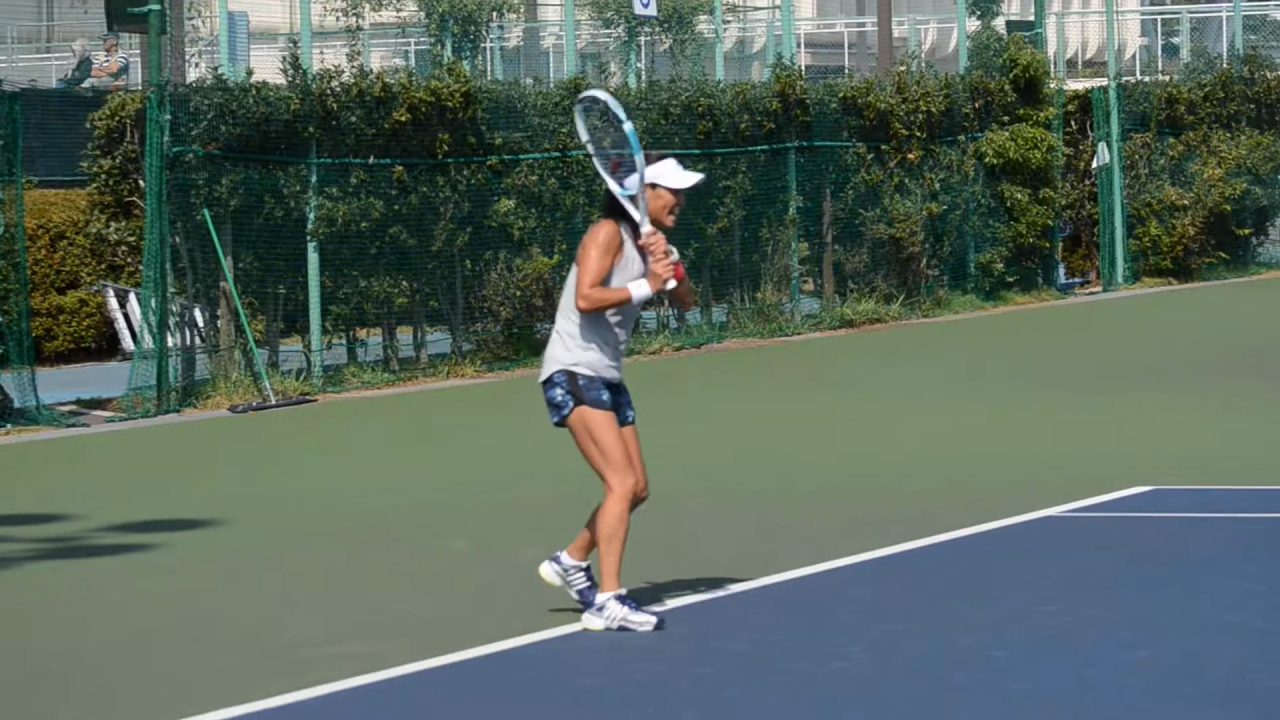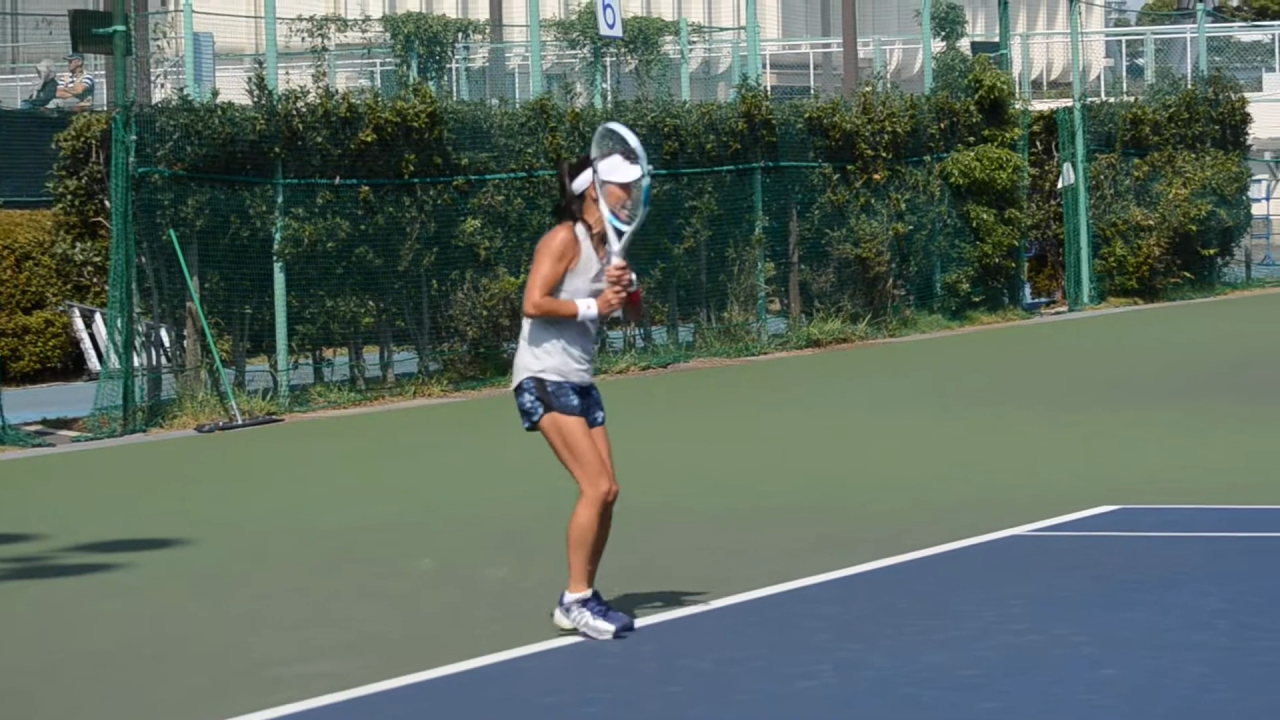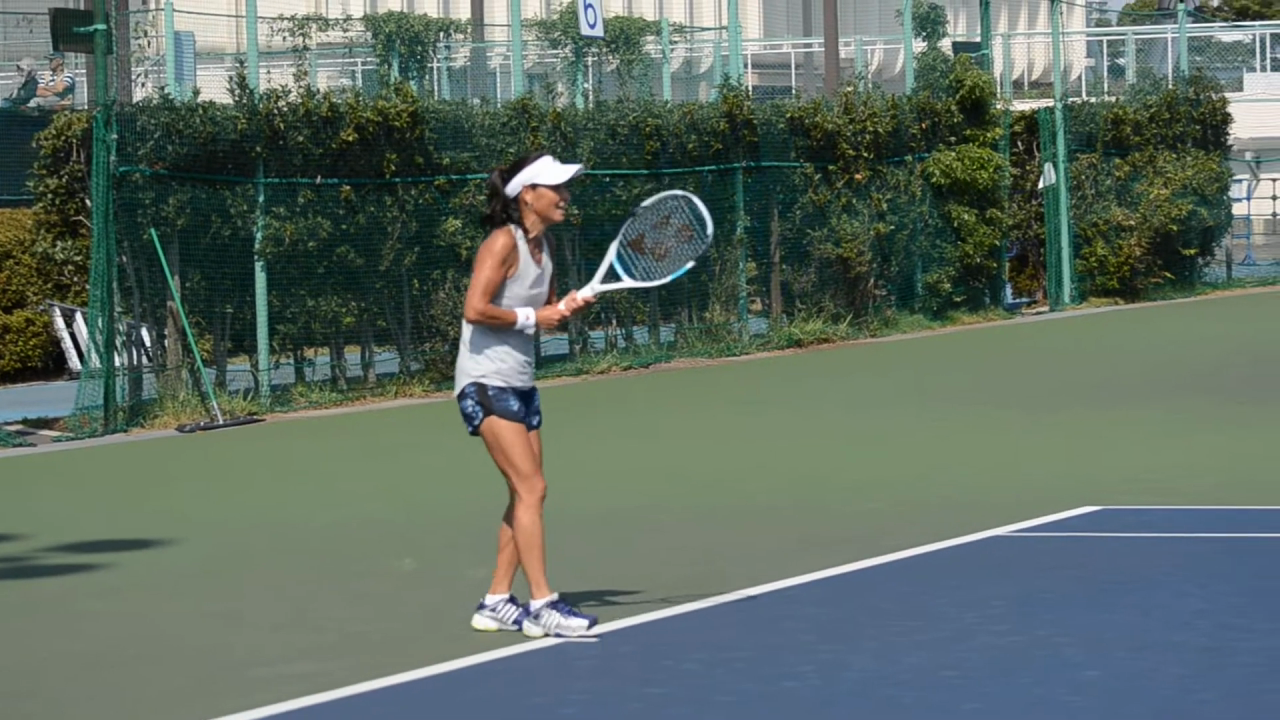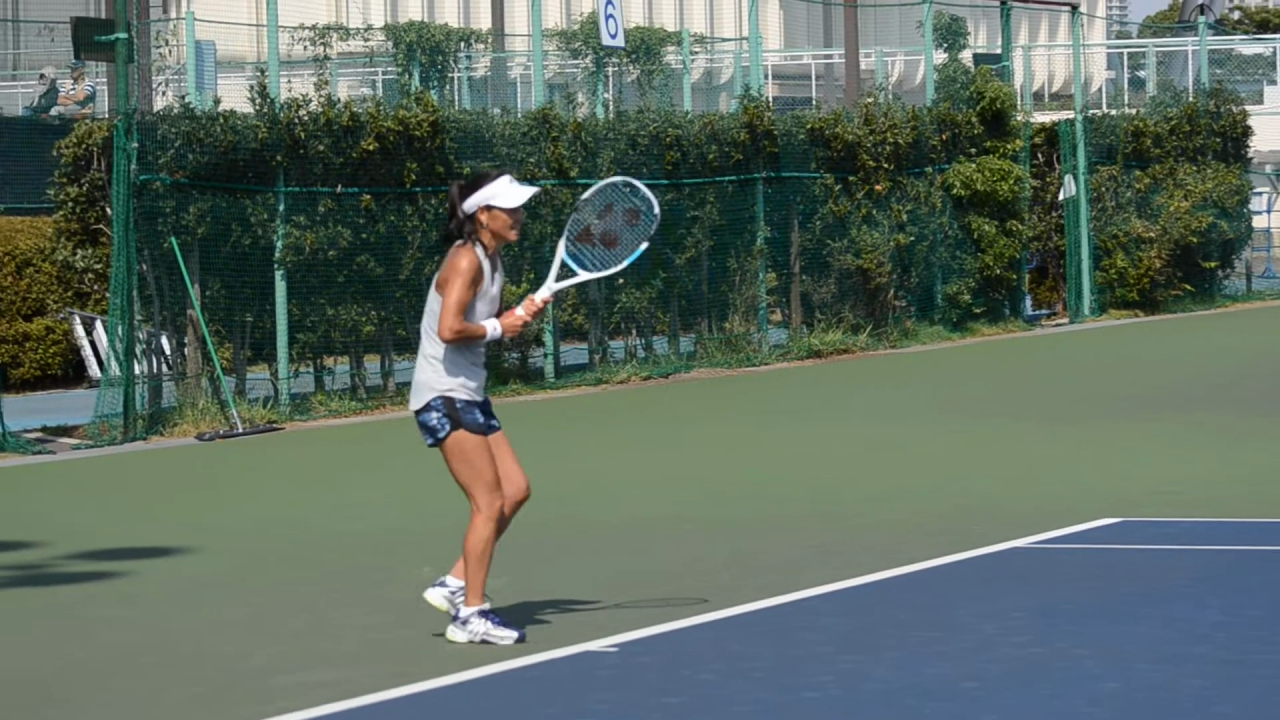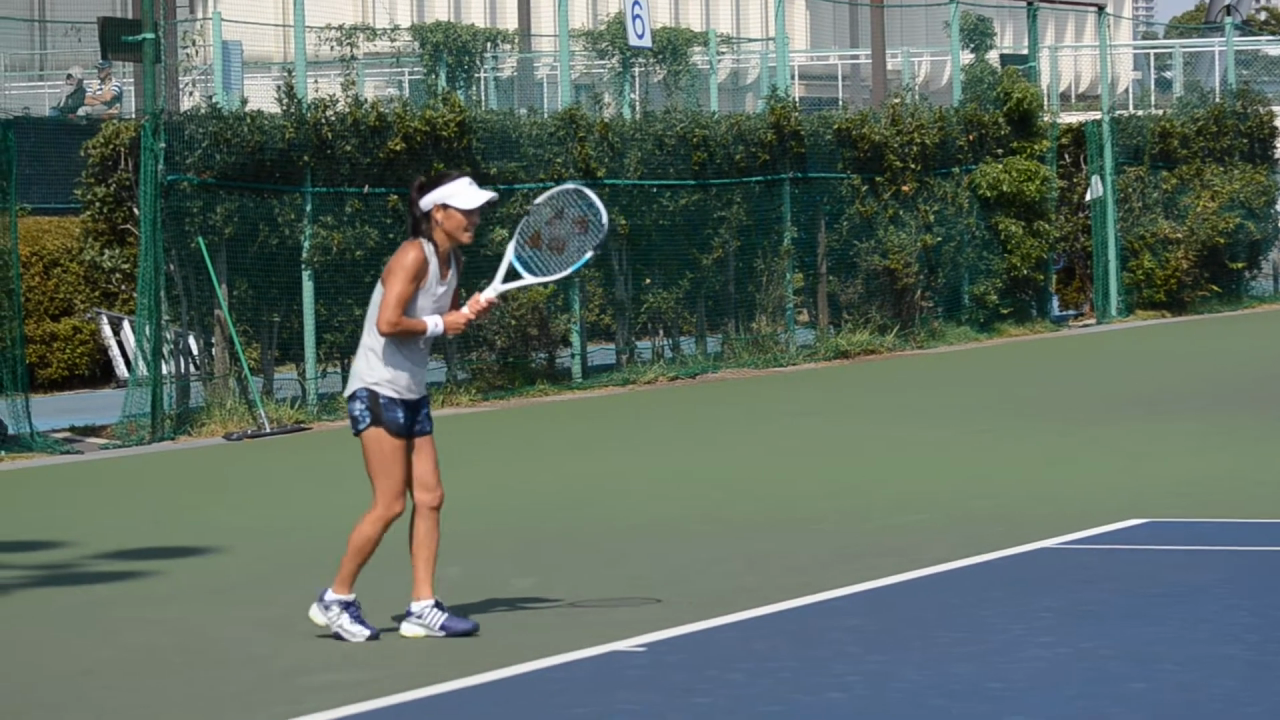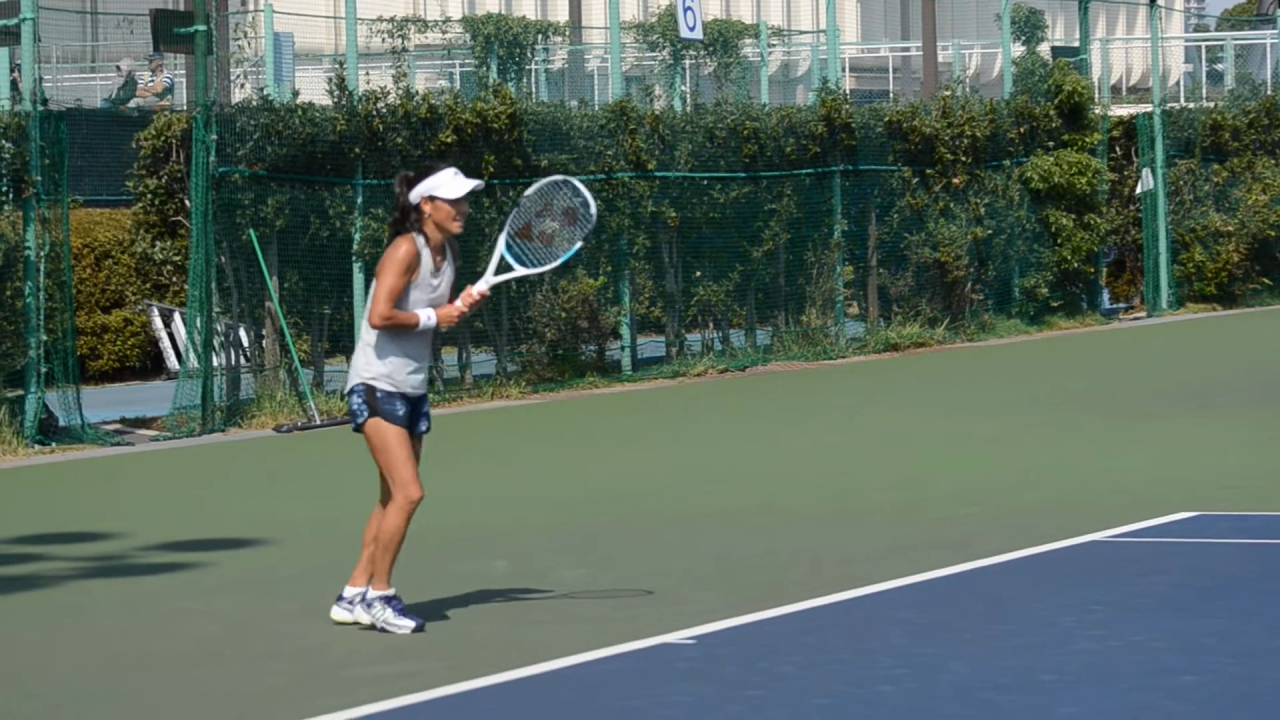
dt=0.4s
person 1, frame 1
left shoulder: (652, 243)
right shoulder: (607, 232)
left elbow: (686, 296)
right elbow: (585, 299)
left wrist: (667, 260)
right wrist: (644, 287)
left hip: (605, 377)
right hip: (573, 374)
left knee: (635, 490)
right knee: (623, 484)
left ankle: (571, 562)
right ankle: (607, 602)
person 1, frame 2
left shoulder: (606, 242)
right shoulder: (563, 237)
left elbow: (634, 312)
right elbow: (533, 304)
left wrist: (625, 285)
right wrist: (595, 306)
left hip: (579, 380)
right hip: (544, 379)
left knee: (607, 492)
right knee: (596, 487)
left ankle: (584, 596)
right ankle: (576, 597)
person 1, frame 3
left shoulder: (543, 245)
right shoulder: (502, 242)
left elbow: (545, 315)
right elbow: (474, 310)
left wrist: (568, 308)
right wrist: (530, 318)
left hip: (518, 383)
right hip: (485, 383)
left knee: (525, 494)
right knee: (531, 490)
left ankle: (496, 602)
right ankle: (542, 604)
person 1, frame 4
left shoulder: (492, 258)
right shoulder: (466, 259)
right elbow: (450, 330)
left wrist: (522, 314)
right wrist: (498, 328)
left hip: (467, 395)
right hip: (443, 396)
left knee: (516, 491)
right knee: (490, 503)
left ankle: (454, 584)
right ankle: (471, 614)
person 1, frame 5
left shoulder: (453, 259)
right shoulder: (414, 255)
right elbow: (387, 324)
left wrist: (469, 312)
right wrist: (440, 324)
left hip: (411, 392)
right hip: (377, 390)
left knee: (430, 498)
right knee: (390, 504)
left ankle: (424, 607)
right ankle: (336, 598)
person 1, frame 6
left shoulder: (449, 250)
right shoulder: (405, 249)
right elbow: (379, 317)
left wrist: (462, 304)
right wrist: (433, 317)
left hip: (411, 387)
right hip: (376, 384)
left knee: (396, 498)
right knee: (408, 493)
left ankle: (356, 595)
right ankle: (379, 593)
